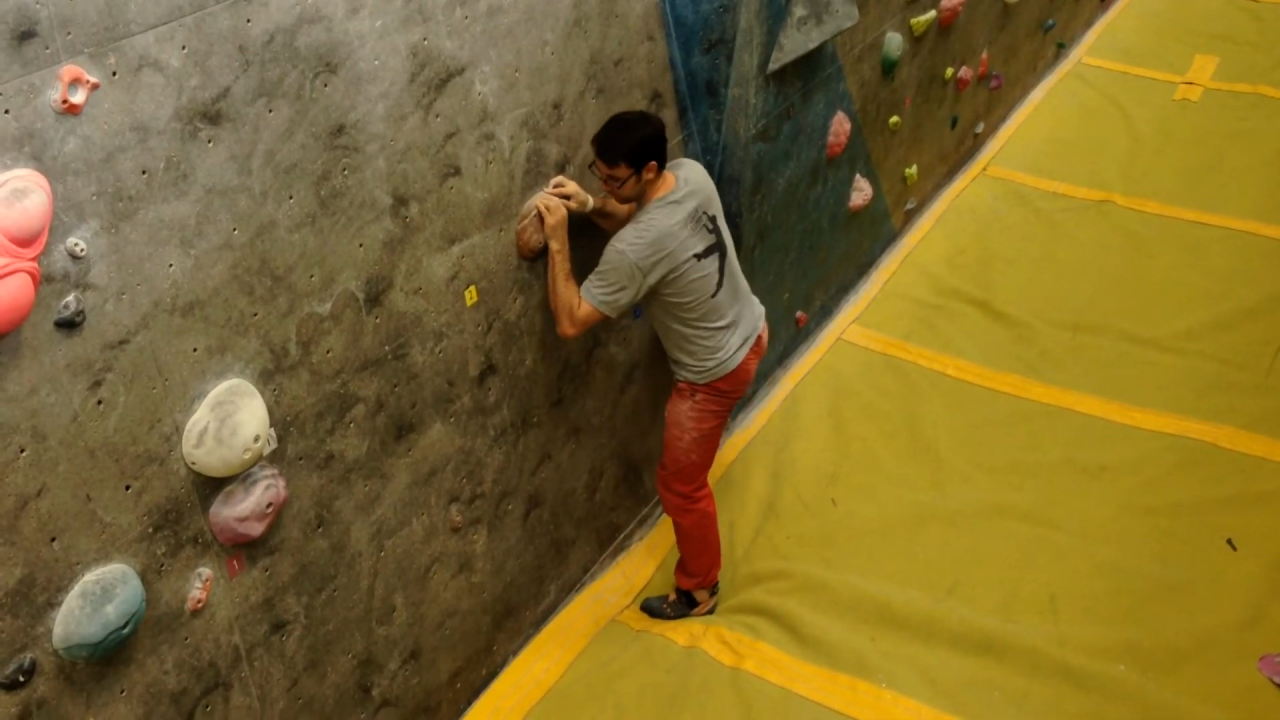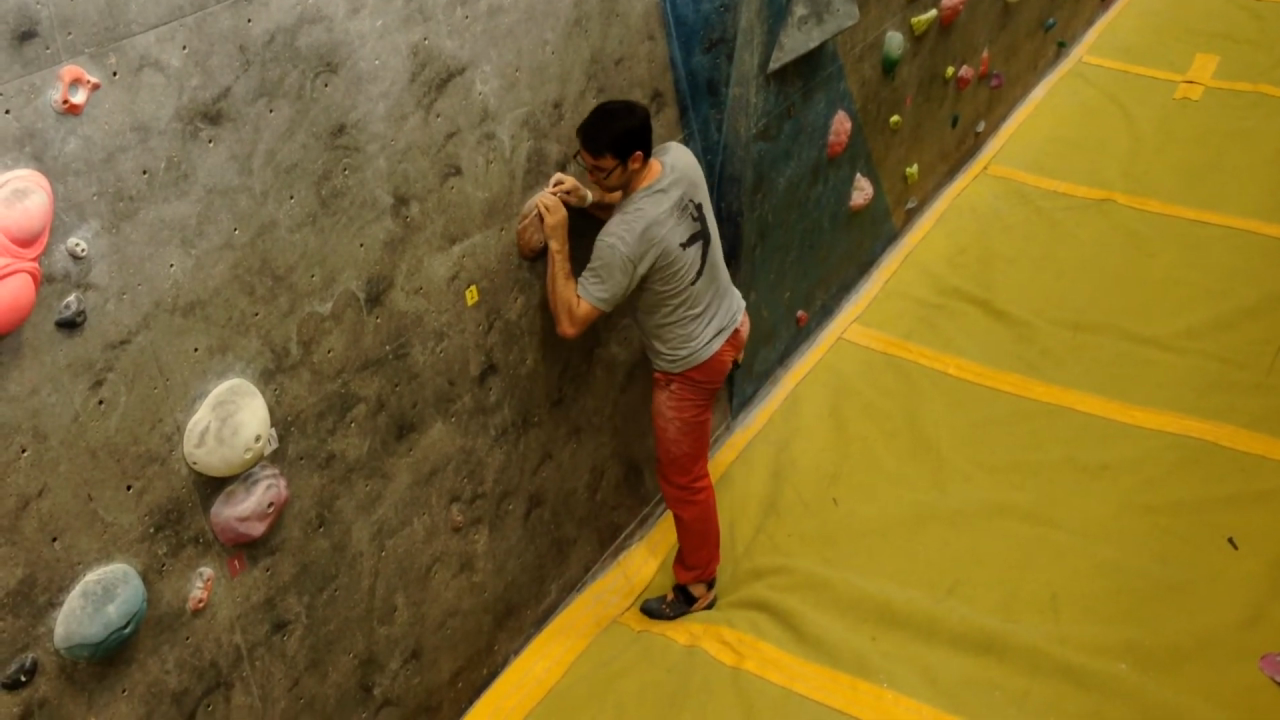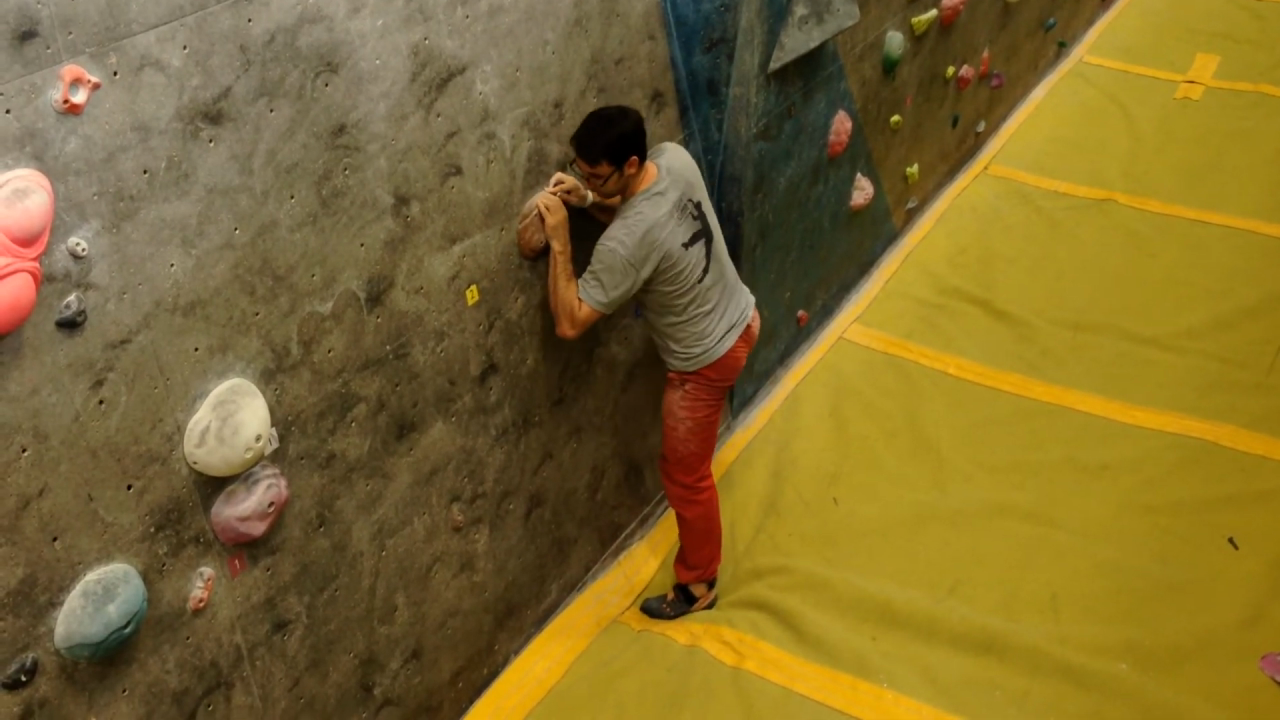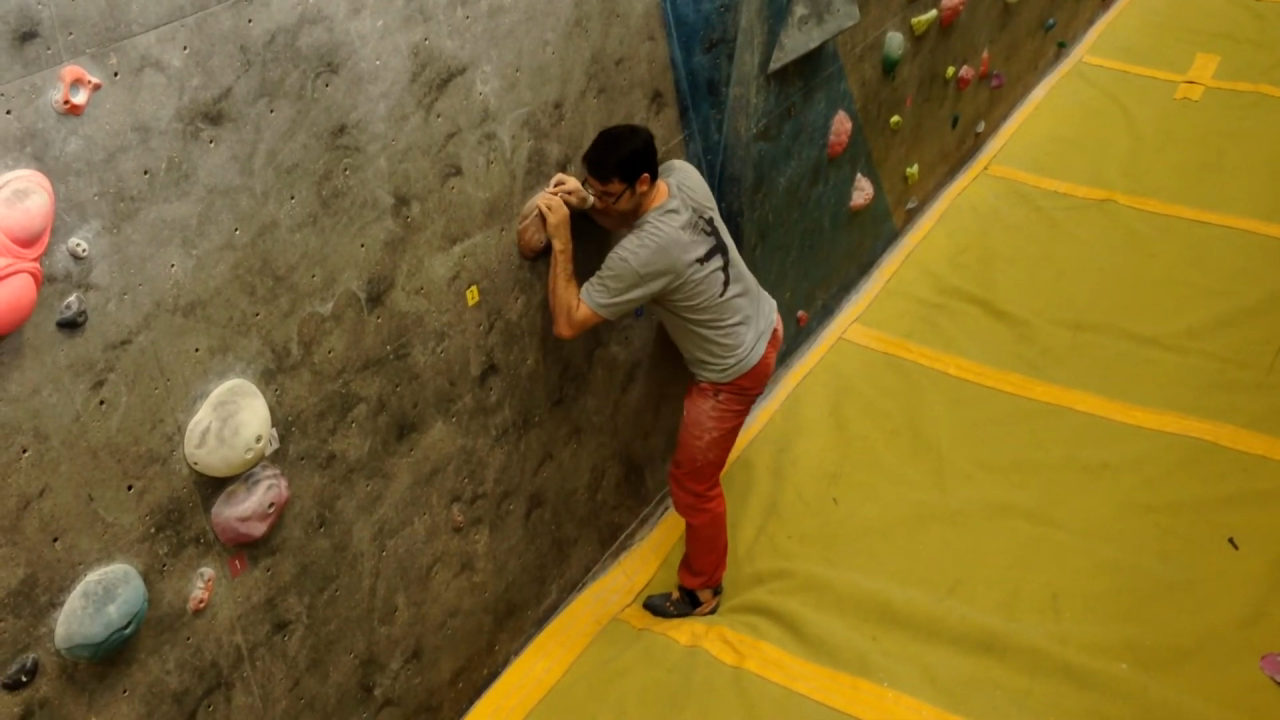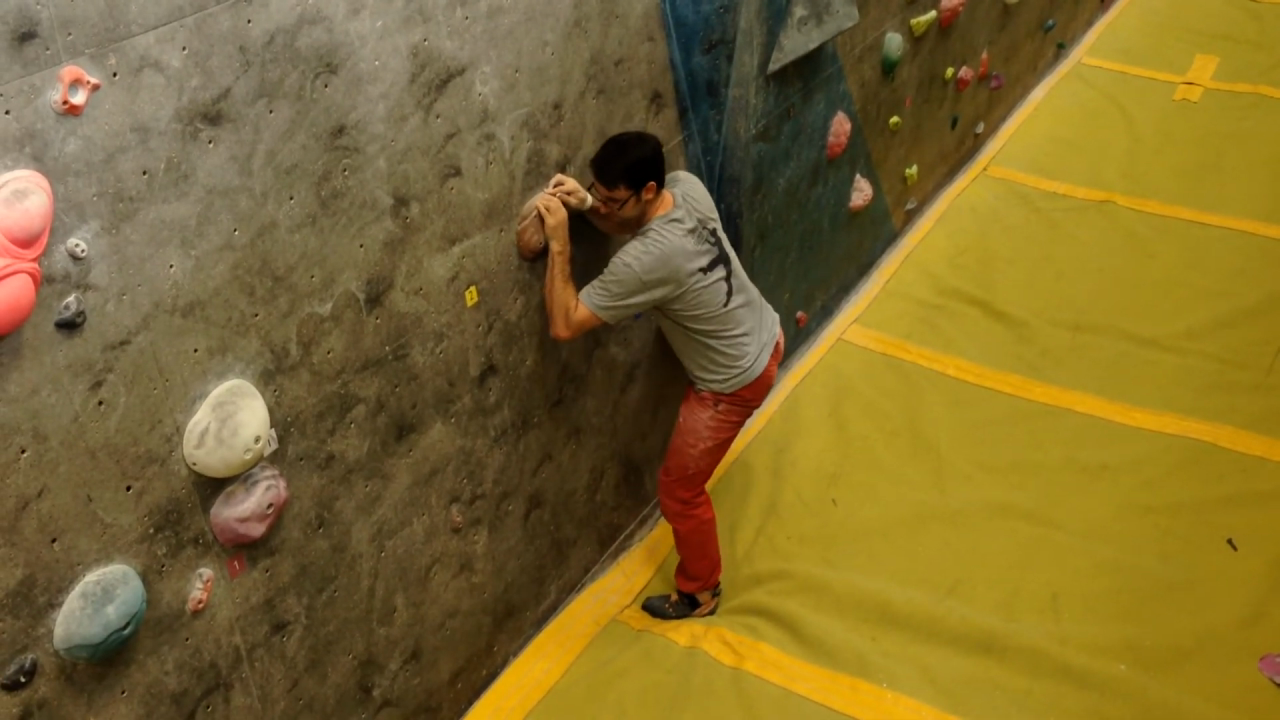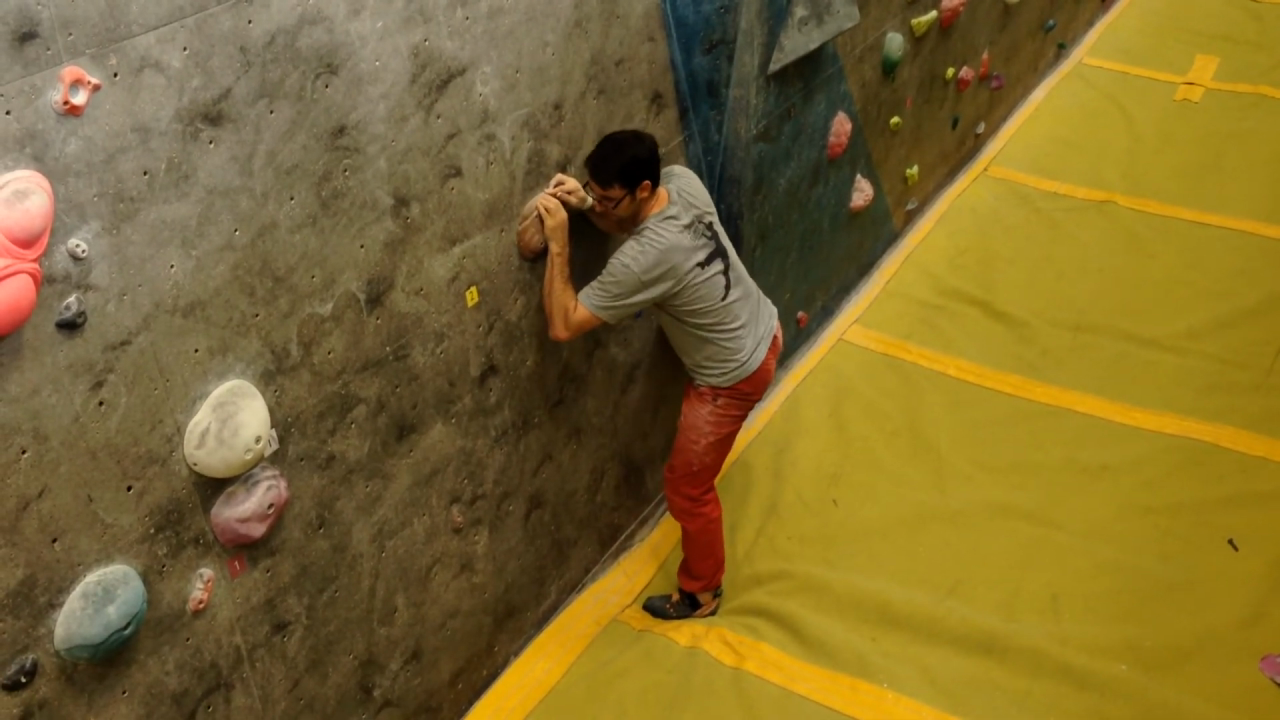
dt=0.3s
person 1, frame 1
left shoulder: (634, 250)
right shoulder: (692, 174)
left elbow: (570, 322)
left wrist: (558, 241)
right wrist: (591, 206)
left hip: (714, 373)
right hip: (750, 330)
left knee: (681, 486)
left ankle: (698, 591)
person 1, frame 2
left shoulder: (623, 240)
right shoulder: (680, 158)
left elbow: (570, 322)
left wrist: (557, 239)
right wrist: (590, 200)
left hip: (692, 363)
right hip: (732, 321)
left knee: (682, 479)
left ankle: (697, 585)
person 1, frame 3
left shoulder: (626, 244)
right shoulder: (675, 157)
left elbow: (569, 323)
left wrist: (559, 240)
right wrist: (588, 201)
left hip: (705, 361)
right hip: (742, 318)
left knee: (684, 477)
left ankle: (697, 586)
person 1, frame 4
left shoulder: (641, 255)
right shoulder: (682, 175)
left elbow: (567, 323)
left wrist: (561, 240)
right wrist: (588, 204)
left hip: (735, 370)
right hip: (764, 324)
left knee: (692, 484)
left ankle: (701, 590)
person 1, frame 5
left shoulder: (643, 262)
right shoulder: (687, 186)
left elbow: (563, 324)
right elbow: (636, 224)
left wrist: (559, 242)
right wrist: (587, 205)
left hip: (736, 381)
right hip: (766, 336)
left knee: (678, 490)
left ankle: (699, 592)
person 1, frame 6
left shoulder: (642, 260)
right shoulder: (683, 180)
left elbow: (563, 325)
right elbow: (634, 222)
left wrist: (557, 242)
right wrist: (587, 204)
left hip: (734, 376)
right hip: (765, 331)
left knee: (687, 487)
left ankle: (701, 593)
